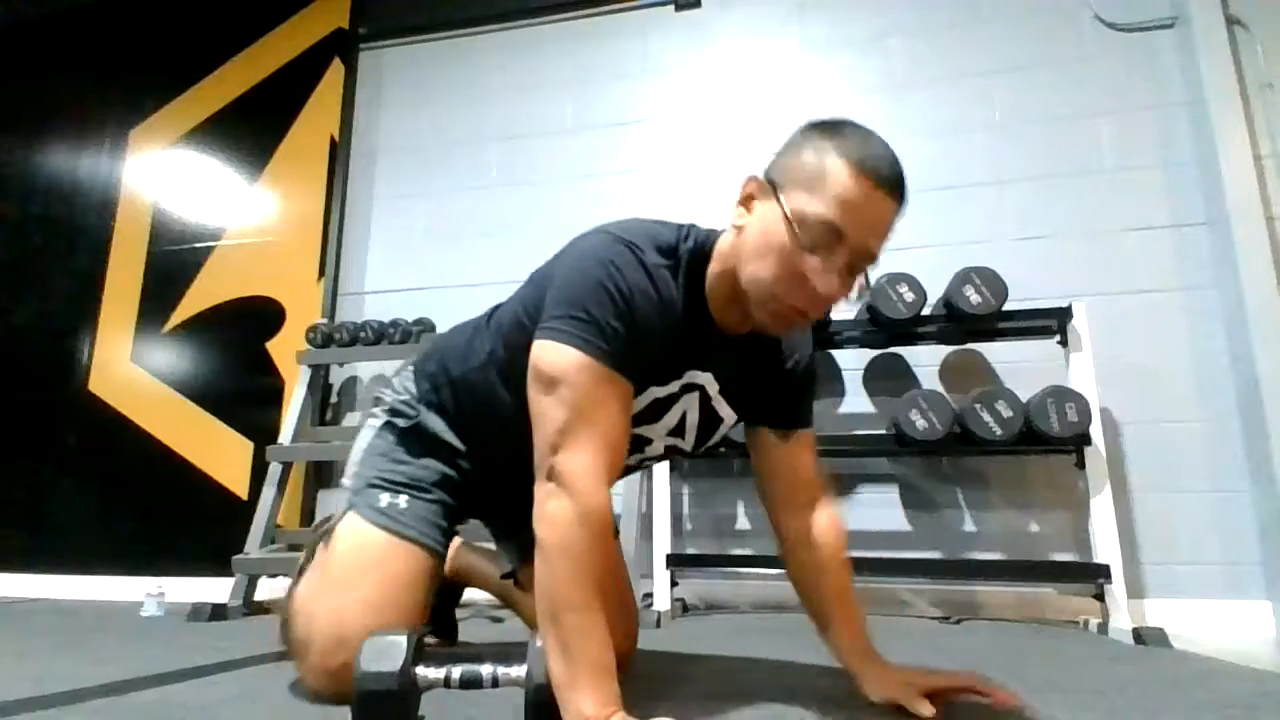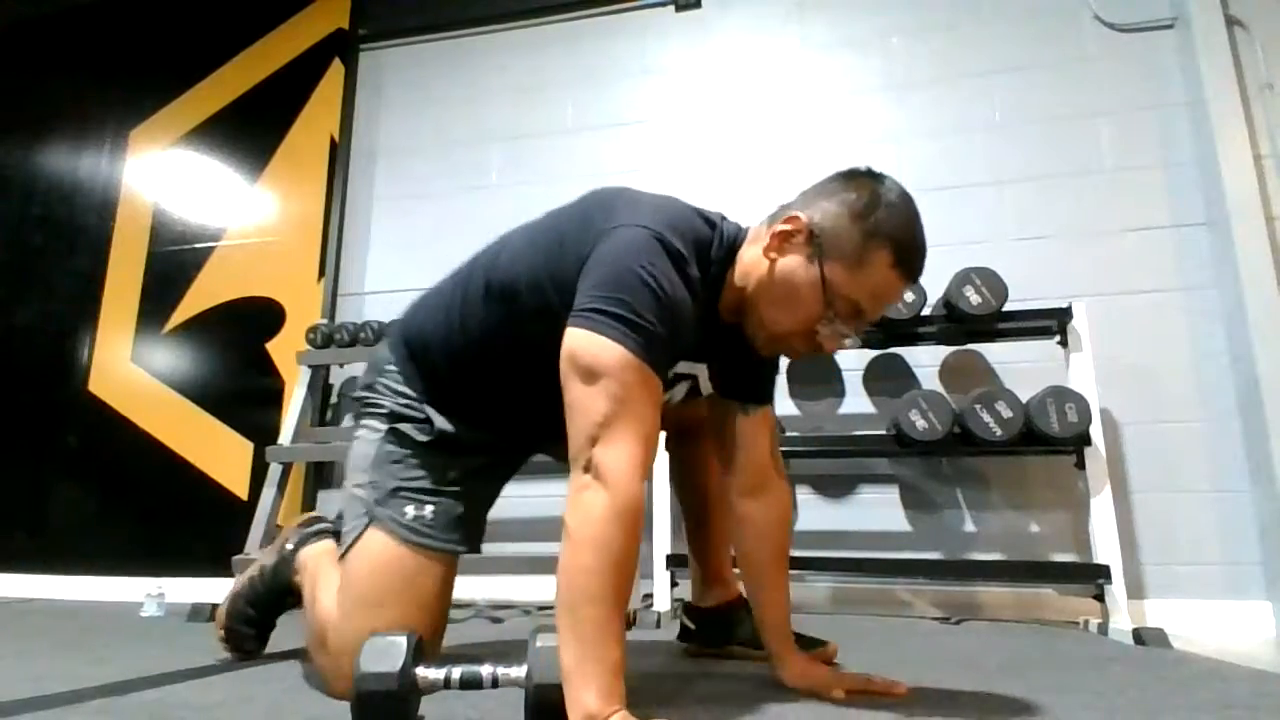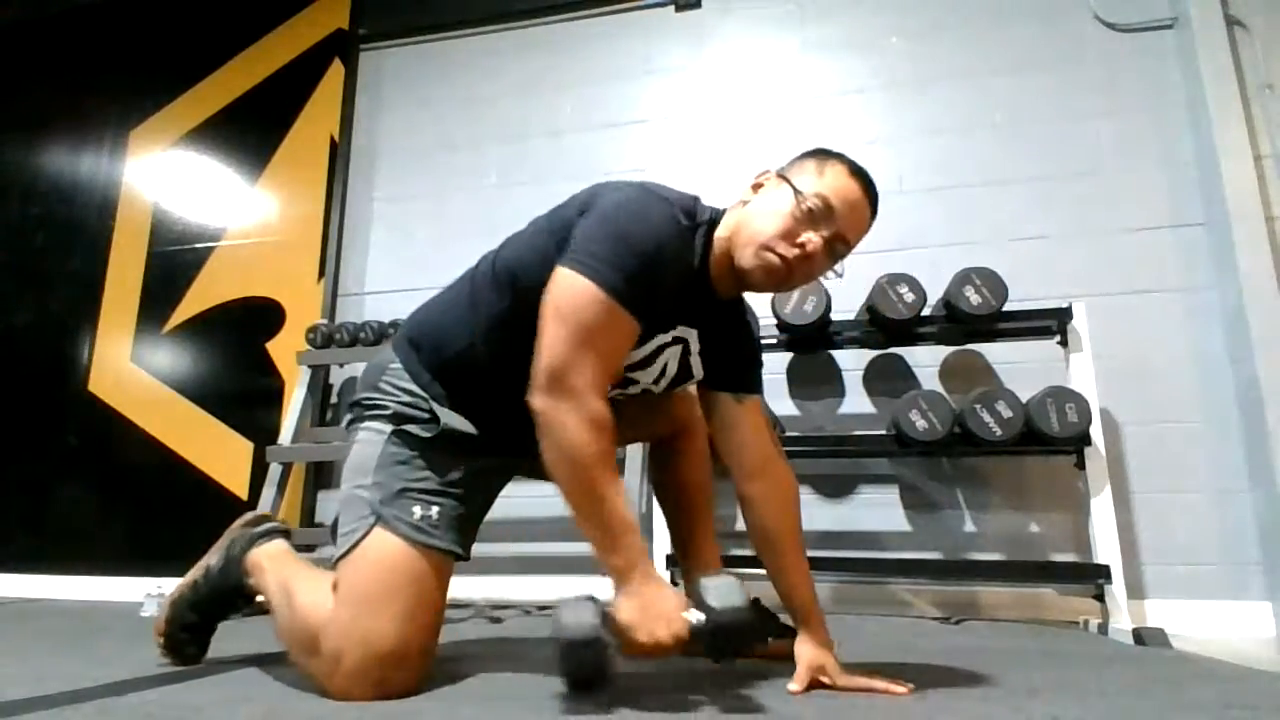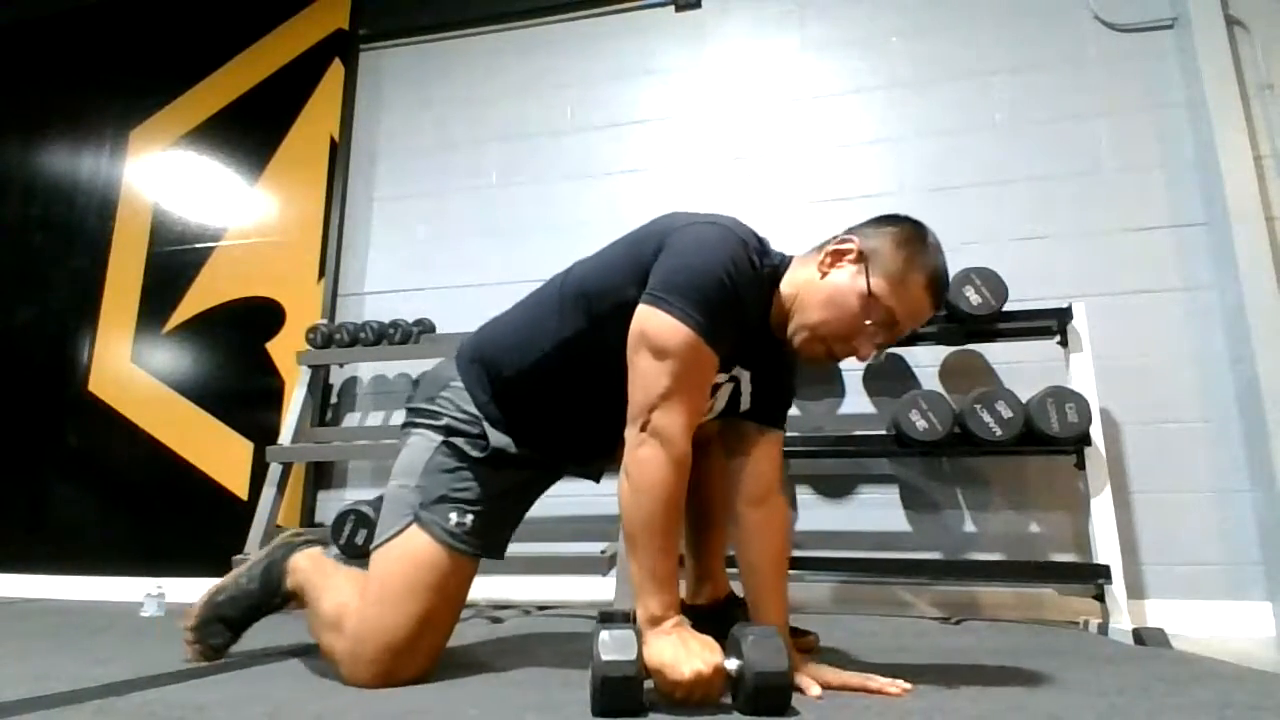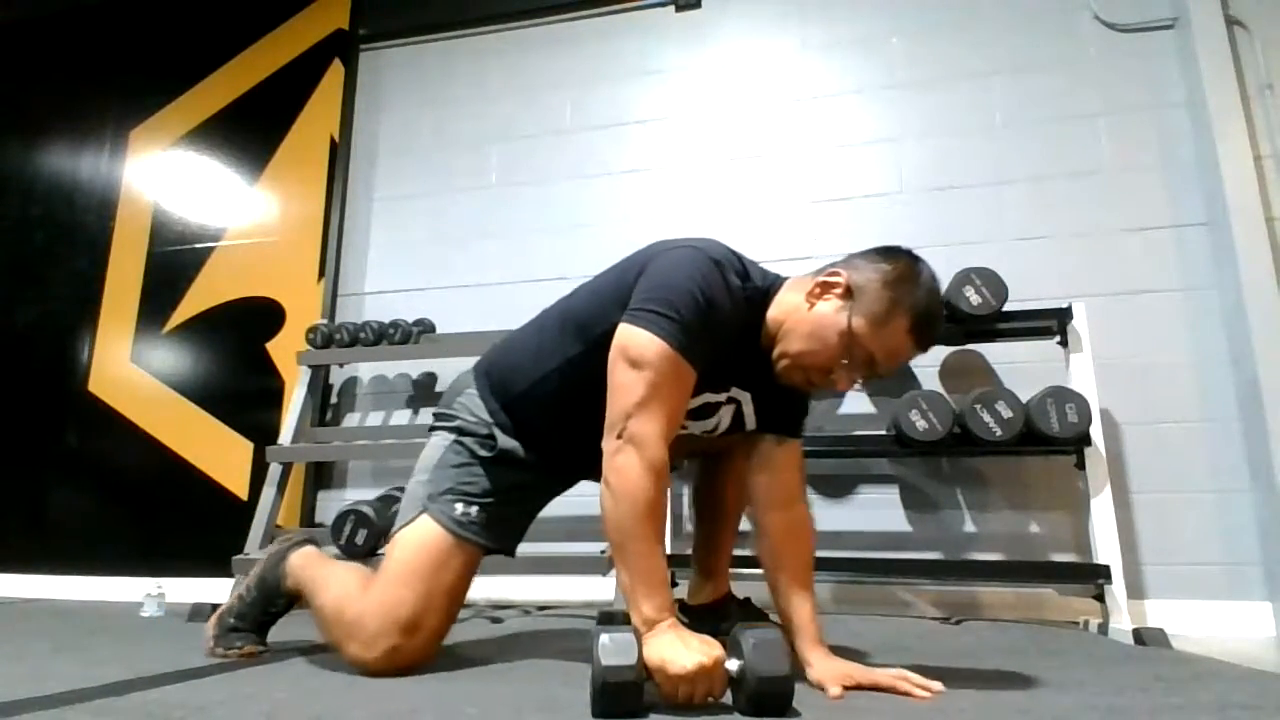
dt=1s
person 1, frame 1
left shoulder: (784, 359)
right shoulder: (621, 273)
left elbow: (804, 510)
right elbow: (570, 484)
left hip: (548, 474)
right hip: (434, 432)
left knee: (611, 648)
left ankle: (464, 568)
right ankle: (344, 556)
person 1, frame 2
left shoulder: (753, 315)
right shoulder: (652, 261)
left elbow: (756, 488)
right elbow: (604, 475)
left wrist: (785, 654)
left hip: (537, 399)
right hip: (432, 400)
left ankle: (715, 609)
right ankle: (308, 557)
person 1, frame 3
left shoulder: (727, 325)
right shoulder: (645, 225)
left elbow: (759, 470)
right elbow: (561, 398)
left wrist: (812, 631)
right wrist: (634, 579)
left hip: (530, 415)
right hip: (429, 405)
right knee: (367, 668)
right ankle: (262, 556)
person 1, frame 4
left shoulder: (774, 357)
right shoulder: (716, 259)
left elbow: (758, 494)
right elbow: (656, 436)
left wrist: (778, 646)
right wrist: (660, 626)
left hip: (574, 431)
right hip: (481, 416)
right knee: (379, 655)
left ankle: (708, 600)
right ankle: (299, 567)
person 1, frame 5
left shoulder: (784, 371)
right shoulder: (697, 283)
left elbow: (778, 504)
right elbow: (631, 446)
left wrist: (812, 649)
right wrist: (656, 626)
left hip: (585, 442)
right hip: (496, 428)
right knee: (384, 641)
left ankle: (708, 603)
right ankle: (298, 567)
